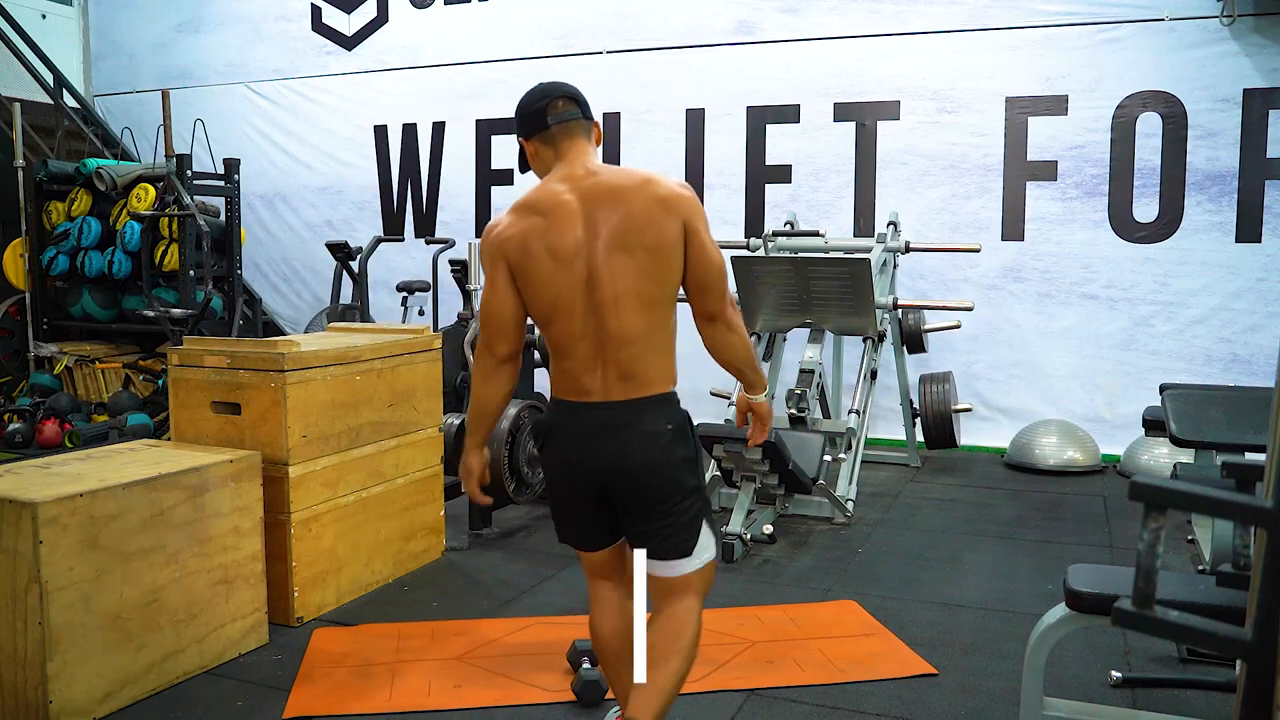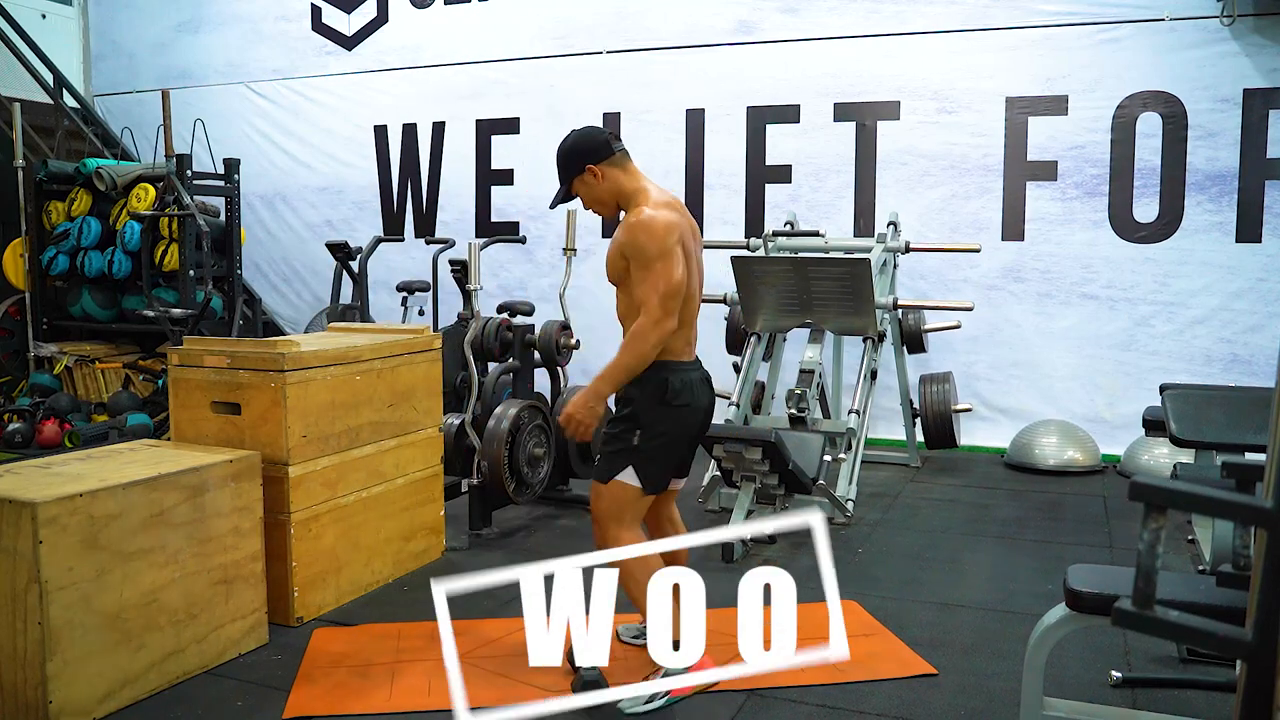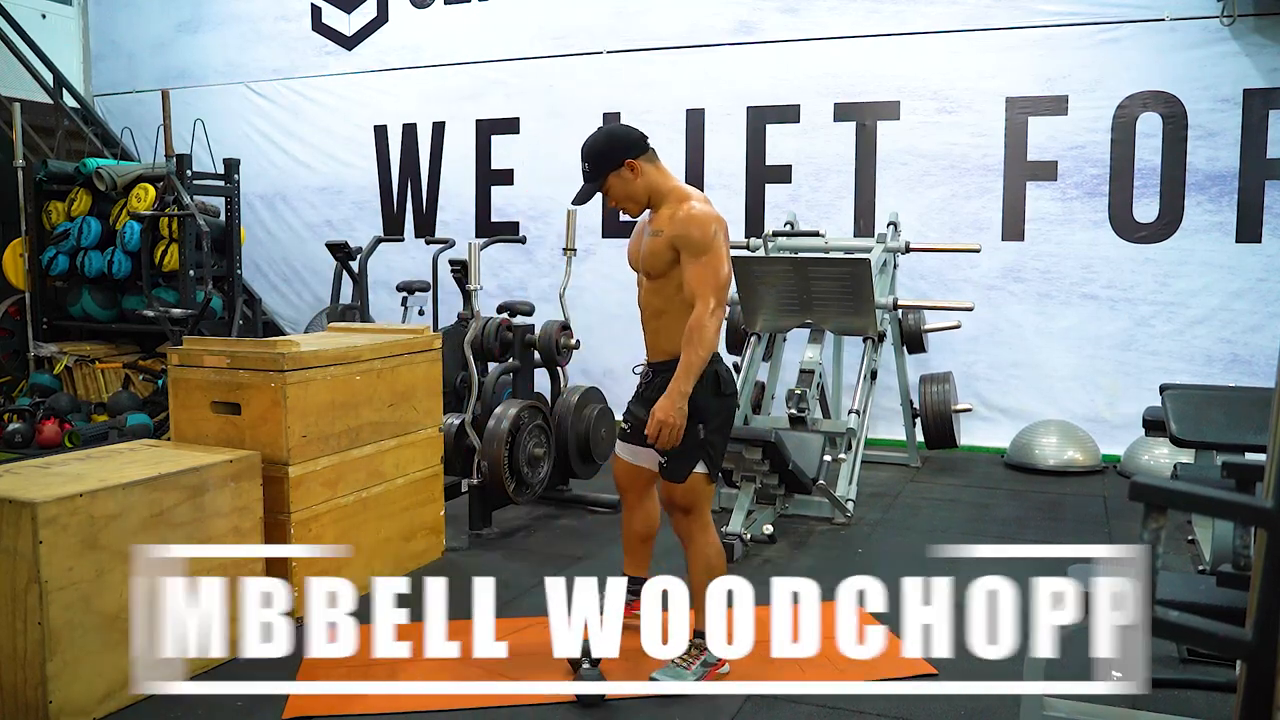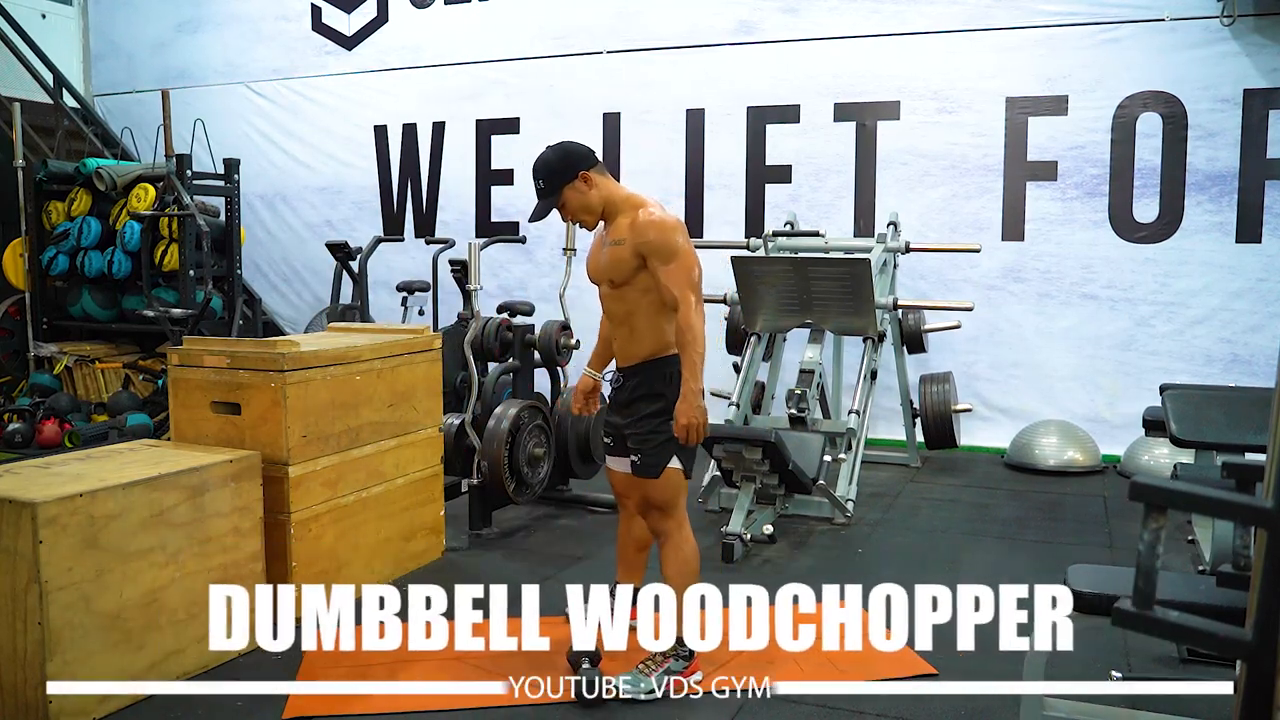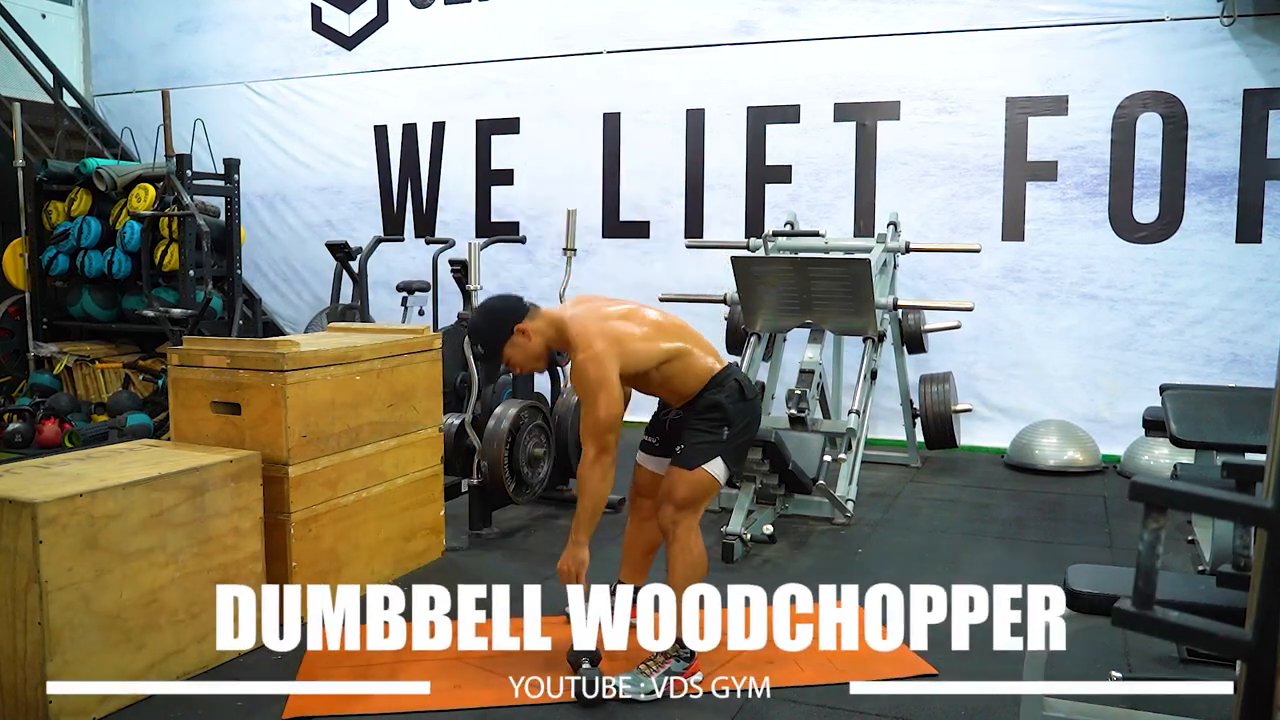
dt=0.7s
person 1, frame 1
left shoulder: (510, 229)
right shoulder: (670, 199)
left elbow: (498, 355)
right elbow: (718, 314)
left wrist: (475, 445)
right wrist: (756, 387)
left hip: (573, 433)
right hip: (654, 429)
left knee: (607, 582)
right knee: (682, 594)
person 1, frame 2
left shoulder: (647, 222)
right shoulder: (672, 214)
left elbow: (658, 320)
left wrist: (596, 391)
left hip: (659, 390)
right hip: (688, 382)
left knee: (613, 522)
right knee: (659, 510)
left ankle: (679, 658)
right ankle: (669, 624)
person 1, frame 3
left shoulder: (696, 218)
right shoulder: (648, 220)
left elbow: (708, 311)
left wrist: (678, 394)
left hip: (693, 386)
right hip: (658, 378)
left knee: (688, 513)
right knee: (631, 484)
left ankle: (710, 647)
right ankle: (630, 589)
person 1, frame 4
left shoulder: (653, 224)
right shoulder: (604, 233)
left elbow: (688, 309)
left wrist: (691, 392)
right wrist: (593, 370)
left hip: (661, 384)
right hip: (627, 382)
left knee: (665, 514)
right knee: (628, 500)
left ankle: (680, 653)
right ankle: (626, 601)
person 1, frame 5
left shoulder: (591, 351)
right shoulder: (568, 316)
left elbow: (599, 456)
left wrist: (577, 545)
right wrist: (602, 439)
left hip: (724, 402)
right hip: (685, 399)
left knee: (677, 513)
right knee: (642, 499)
left ankle: (681, 656)
right ankle: (627, 604)
